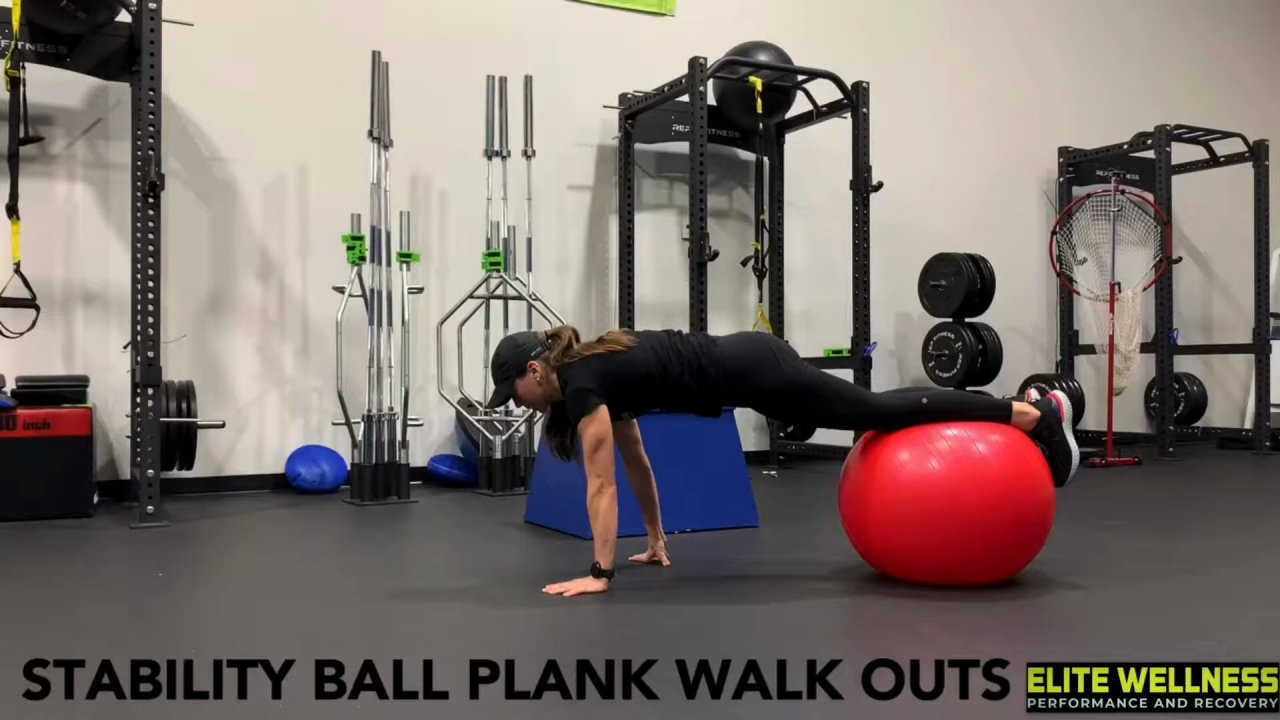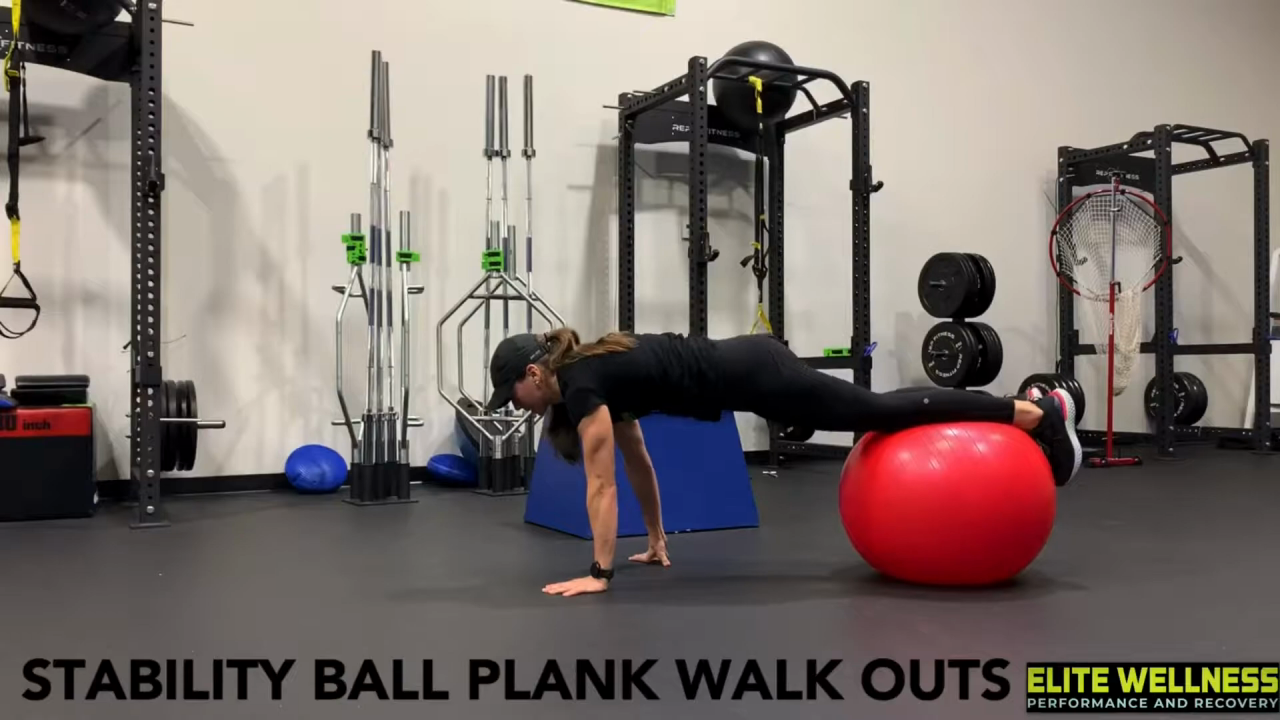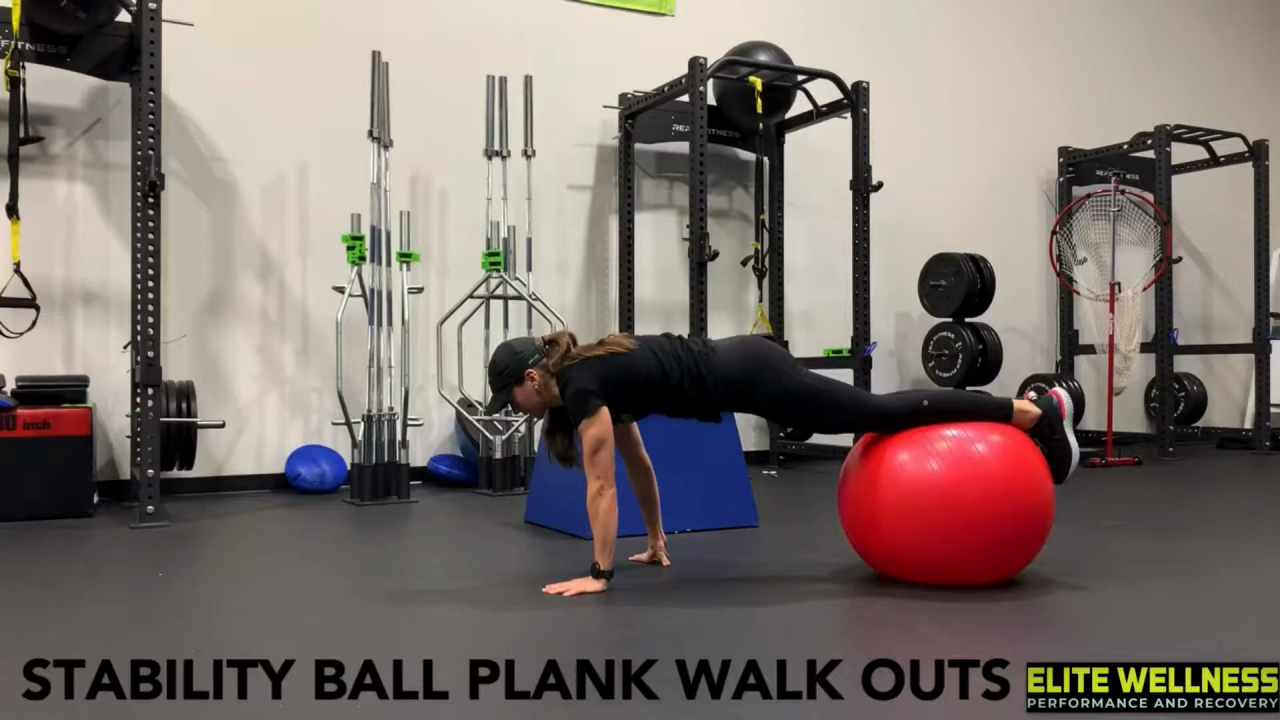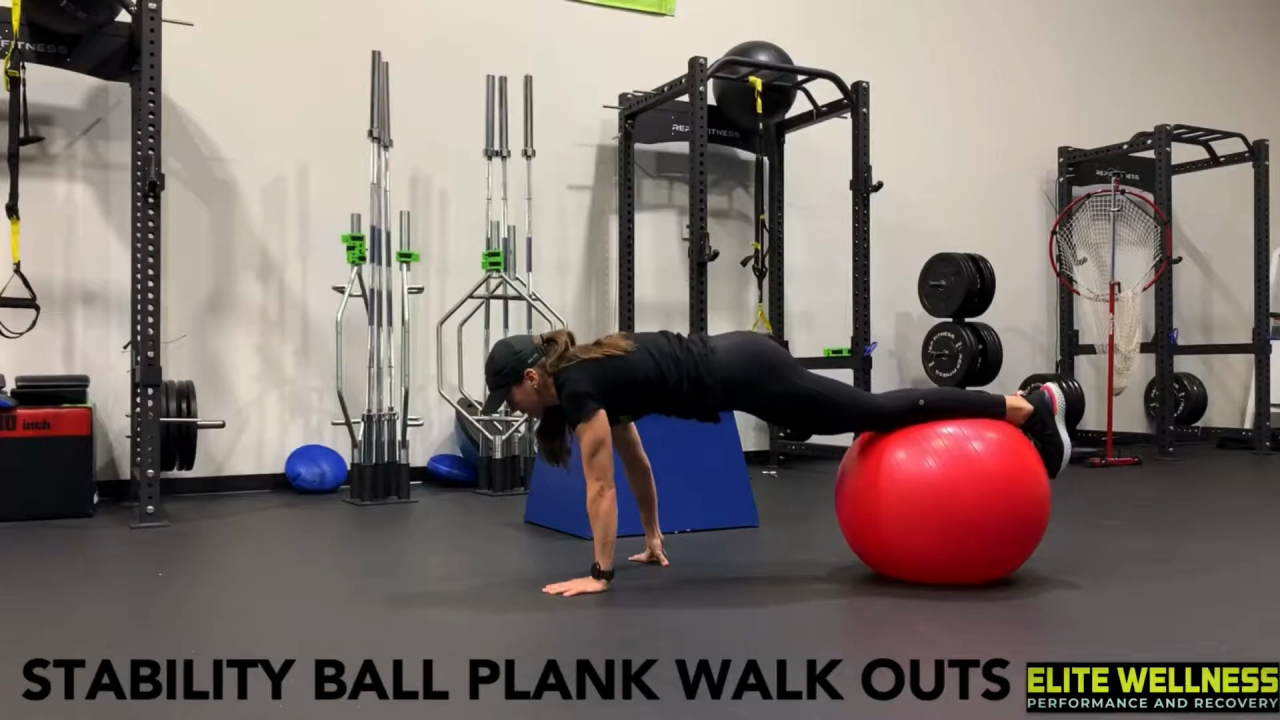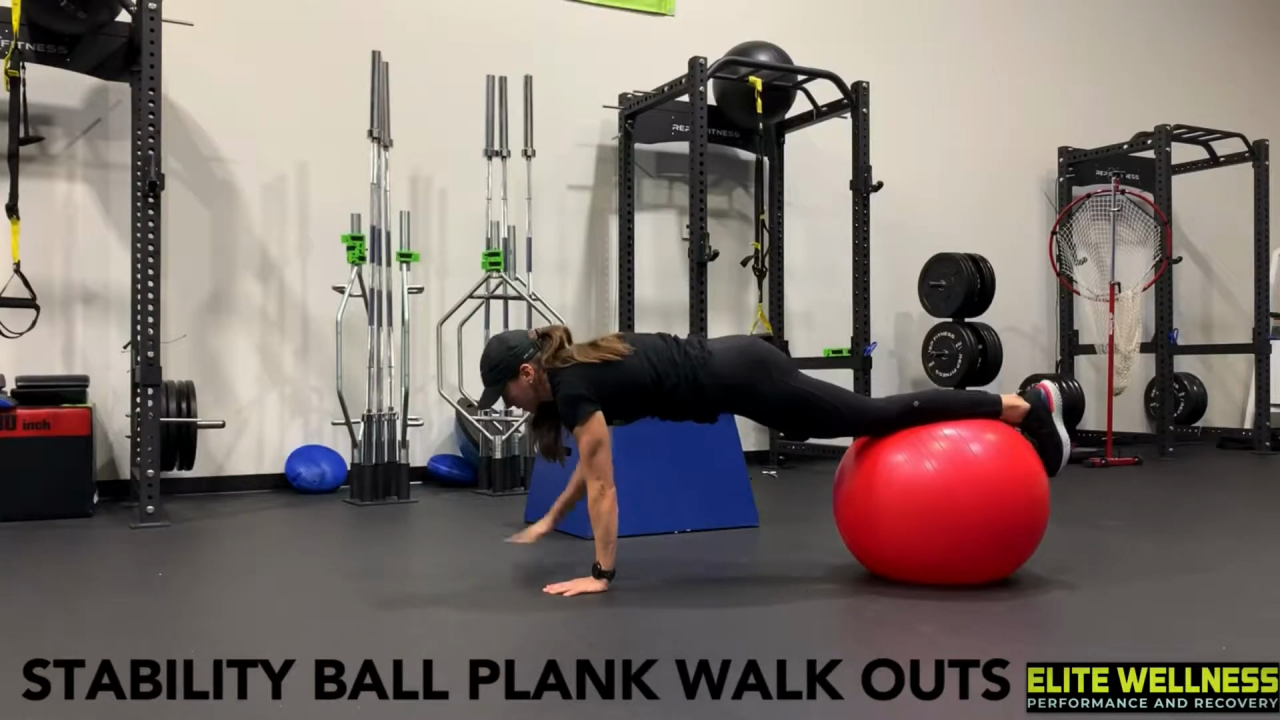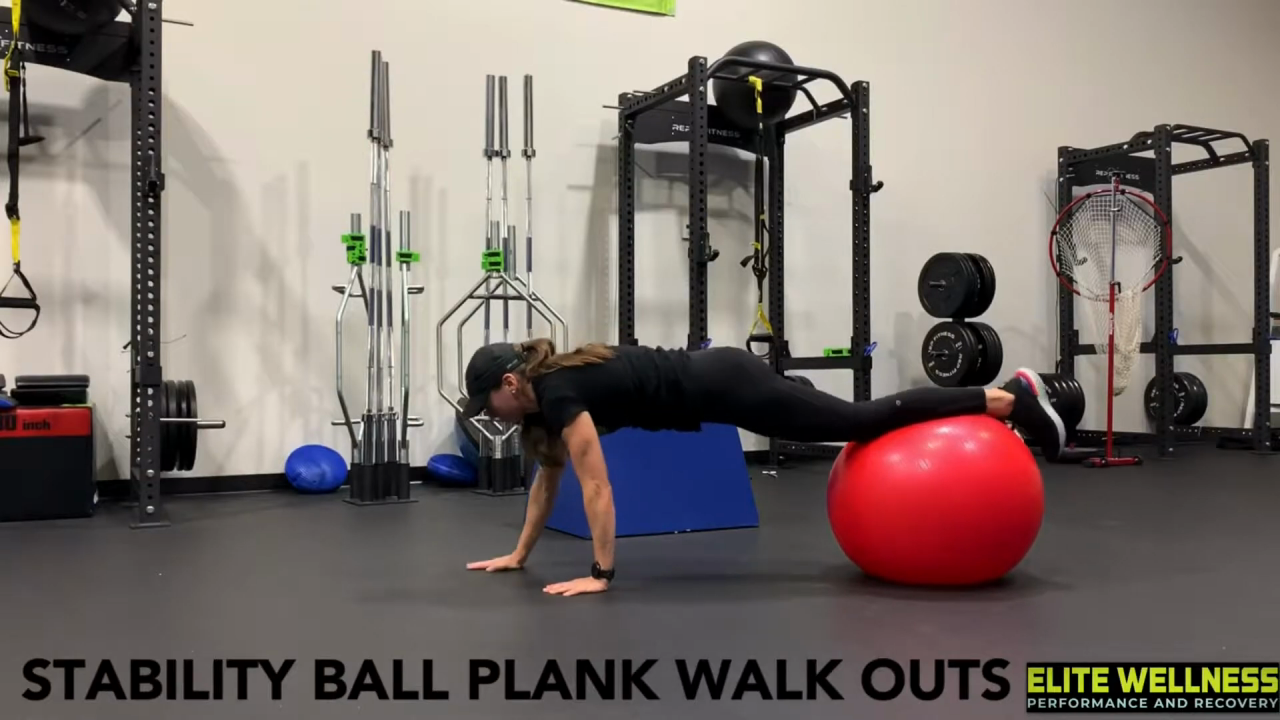
dt=0.2s
person 1, frame 1
left shoulder: (580, 383)
right shoulder: (597, 373)
left elbow: (602, 484)
right elbow: (636, 461)
left wrist: (600, 572)
right wrist: (656, 540)
left hip: (749, 369)
right hip: (745, 364)
left knee: (882, 412)
right knee: (878, 410)
left ankle: (1038, 416)
right ankle: (1025, 407)
person 1, frame 2
left shoulder: (580, 384)
right shoulder: (597, 375)
left elbow: (601, 484)
right elbow: (639, 462)
left wrist: (600, 572)
right wrist: (657, 539)
left hip: (749, 375)
right hip: (744, 366)
left knee: (884, 412)
right knee: (878, 413)
left ankle: (1040, 416)
right ankle: (1025, 407)
person 1, frame 3
left shoulder: (579, 386)
right shoulder: (595, 377)
left elbow: (601, 486)
right elbow: (638, 463)
left wrist: (599, 573)
right wrist: (657, 539)
left hip: (746, 376)
right hip: (740, 362)
left knee: (883, 414)
right knee: (879, 412)
left ankle: (1037, 414)
right ankle: (1023, 405)
person 1, frame 4
left shoulder: (577, 388)
right shoulder: (585, 373)
left elbow: (601, 488)
right elbow: (637, 459)
left wrist: (600, 573)
right wrist: (653, 535)
left hip: (744, 376)
right hip: (737, 357)
left knee: (881, 412)
right knee: (877, 412)
left ankle: (1030, 406)
right ankle: (1018, 404)
person 1, frame 5
left shoulder: (572, 388)
right shoulder: (572, 373)
left elbow: (603, 488)
right elbow: (590, 466)
left wrist: (601, 573)
right wrist: (552, 517)
left hip: (742, 379)
right hip: (732, 361)
left knee: (879, 417)
right knee: (872, 417)
left ankle: (1026, 407)
right ankle: (1018, 404)
person 1, frame 6
left shoulder: (556, 393)
right shoulder: (554, 386)
left elbow: (596, 487)
right elbow: (548, 476)
left wrist: (600, 573)
right wrist: (519, 553)
left hip: (723, 387)
right hip: (717, 377)
left knee: (862, 420)
right knee: (854, 421)
left ankle: (1011, 399)
right ankle: (993, 397)
